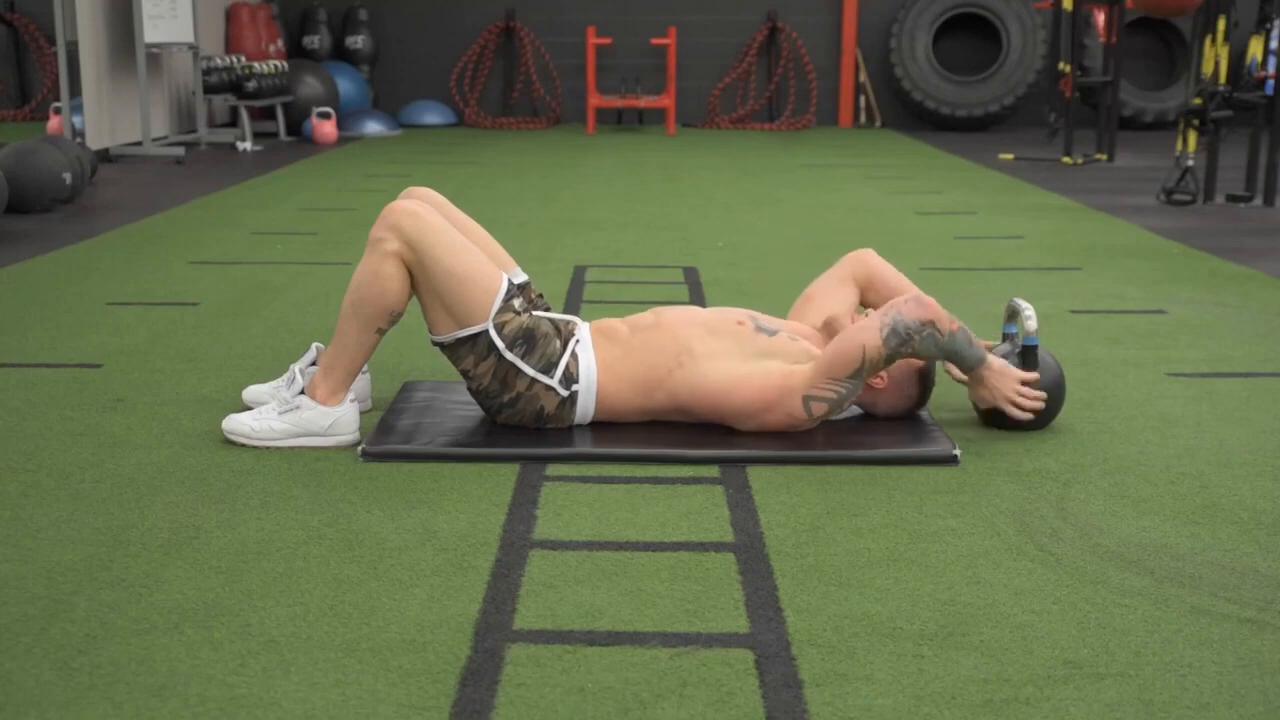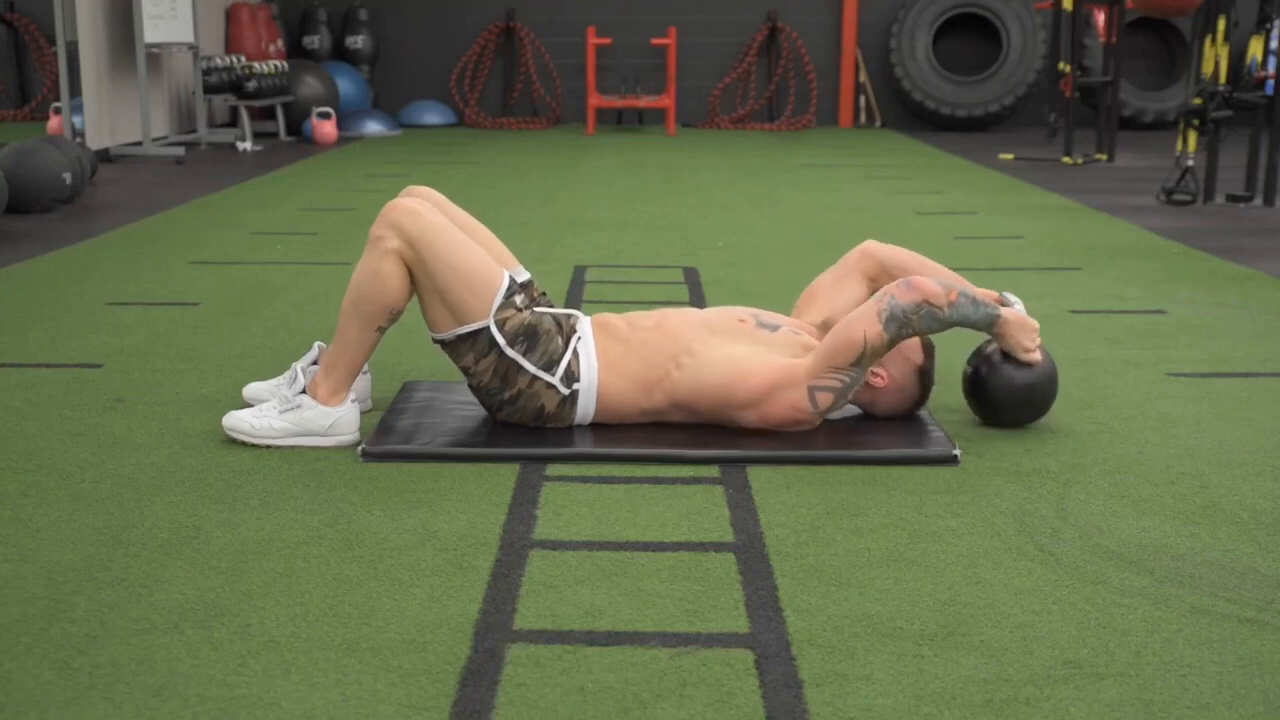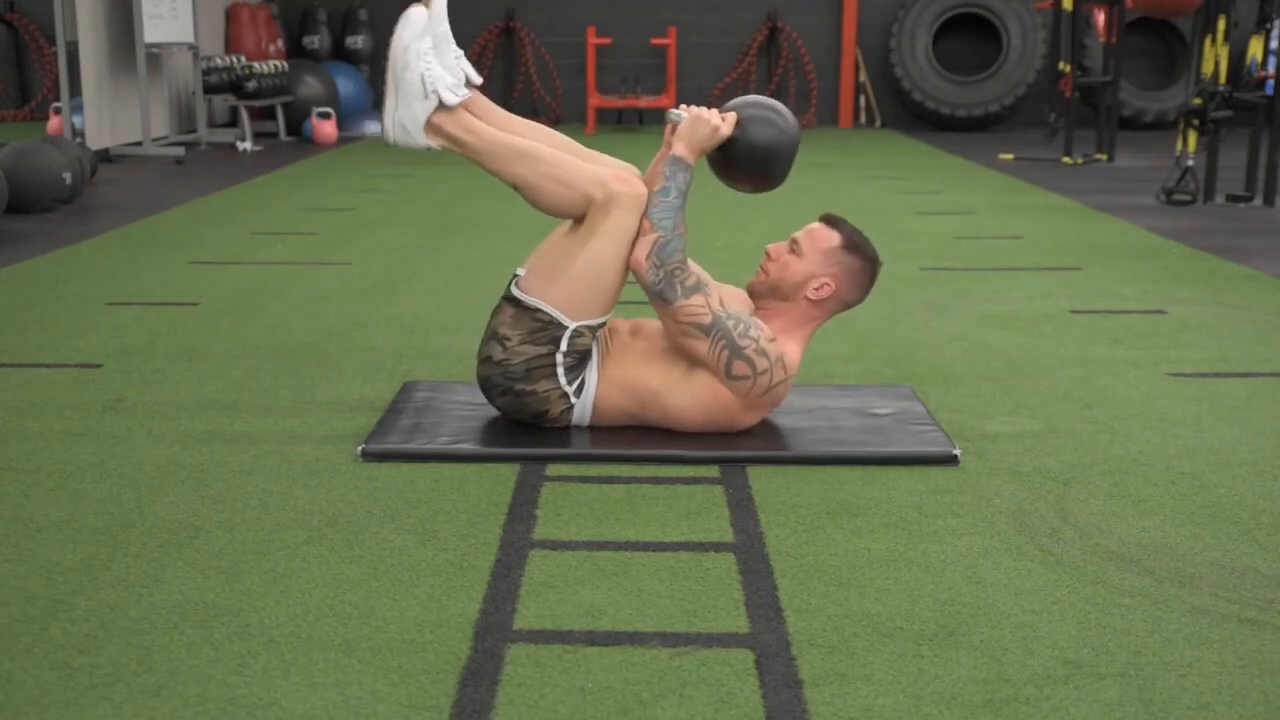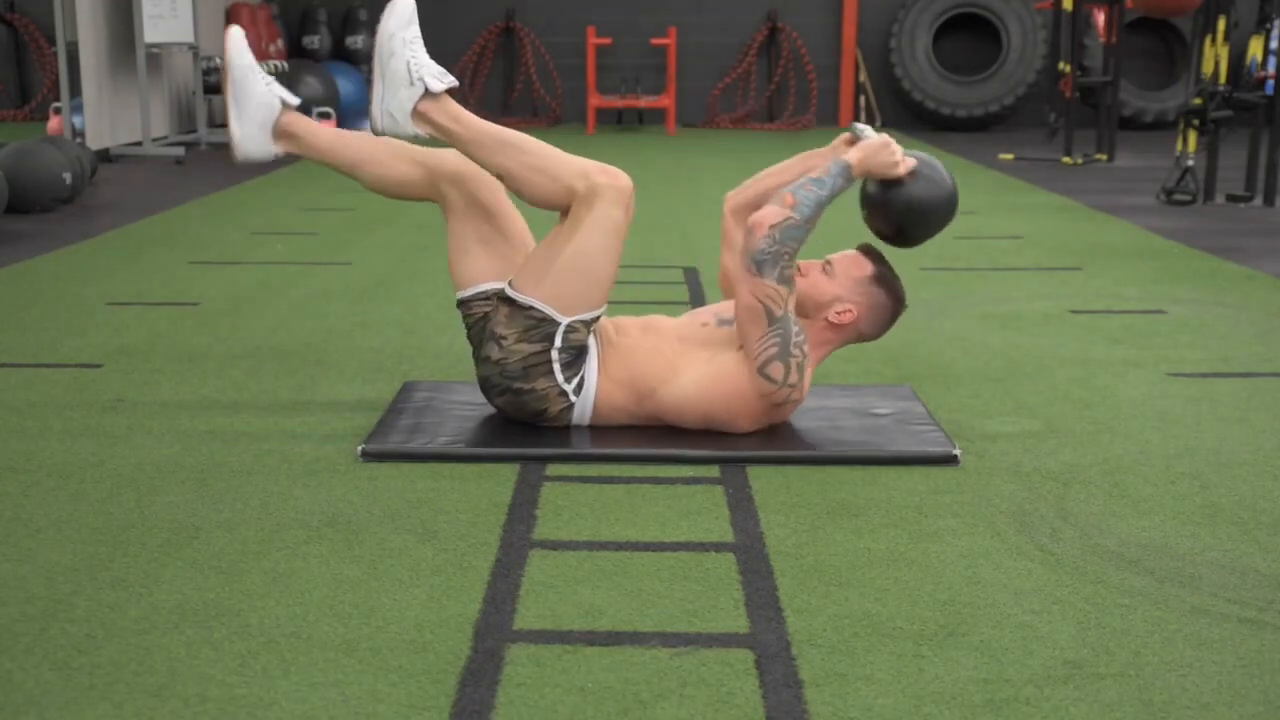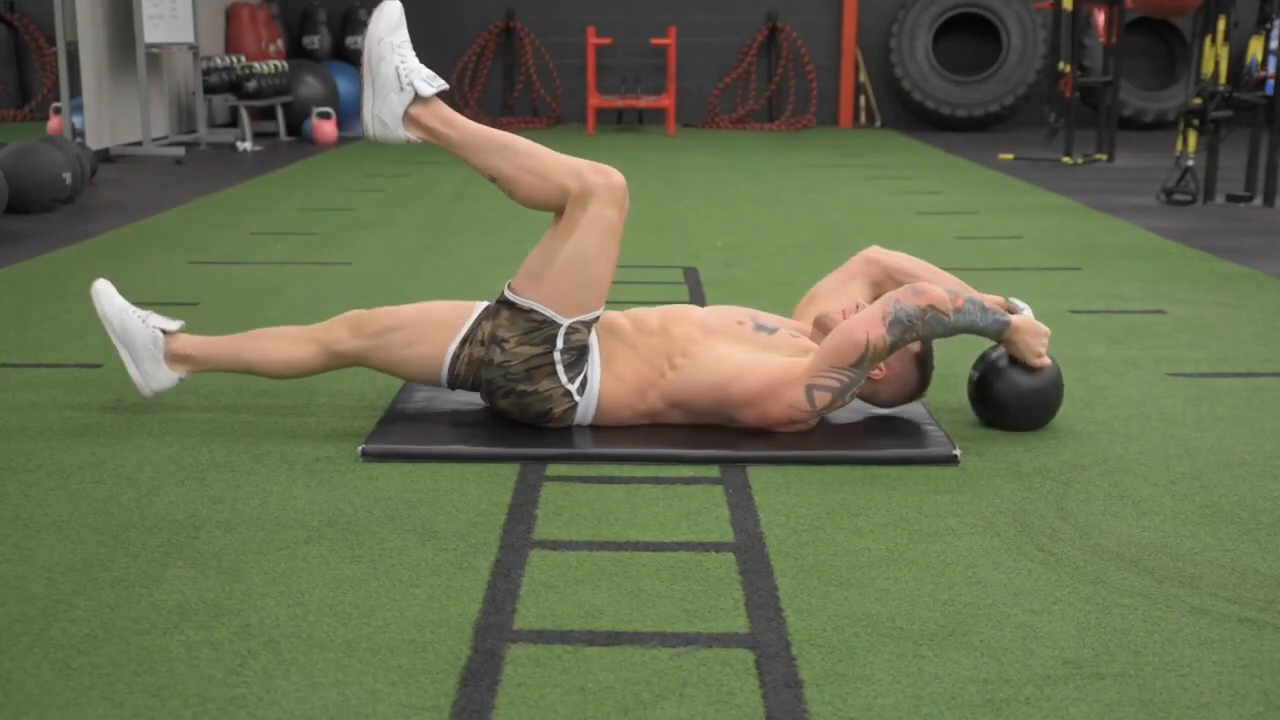
dt=1s
person 1, frame 1
left shoulder: (813, 398)
right shoulder: (812, 340)
left elbow: (916, 313)
right elbow: (862, 263)
left wrist: (979, 367)
right wrist: (968, 346)
left hip: (544, 383)
right hip: (559, 343)
left knee: (401, 225)
right knee: (417, 202)
left ankle: (324, 406)
right ankle: (334, 375)
person 1, frame 2
left shoulder: (812, 392)
right shoulder: (811, 342)
left elbow: (916, 289)
right elbow: (871, 257)
left wrist: (995, 316)
right wrist: (993, 298)
left hip: (545, 377)
right hip: (561, 339)
left knee: (401, 224)
right knee: (417, 203)
left ankle: (325, 402)
right ankle: (336, 371)
person 1, frame 3
left shoulder: (763, 364)
right shoulder: (749, 318)
left elbow: (651, 262)
right elbow: (645, 235)
left wrist: (684, 153)
right wrist: (677, 146)
left hip: (535, 377)
right hip: (549, 364)
left knee: (618, 192)
right knee: (621, 192)
left ankle: (434, 116)
right ankle: (452, 98)
person 1, frame 4
left shoulder: (780, 377)
right shoulder: (761, 337)
left elbow: (766, 234)
right elbow: (741, 208)
left wrist: (852, 162)
right wrist: (842, 154)
left hip: (536, 370)
right hip: (540, 354)
left knee: (608, 187)
right knee: (458, 170)
left ankle: (425, 103)
right ankle: (277, 125)
person 1, frame 5
left shoulder: (805, 393)
right shoulder: (801, 343)
left elbow: (914, 303)
right elbow: (877, 262)
left wrist: (1002, 322)
right wrist: (1004, 307)
left hip: (544, 374)
right hip: (542, 357)
left knee: (601, 186)
right knee: (353, 329)
left ankle: (416, 109)
right ankle: (173, 354)
